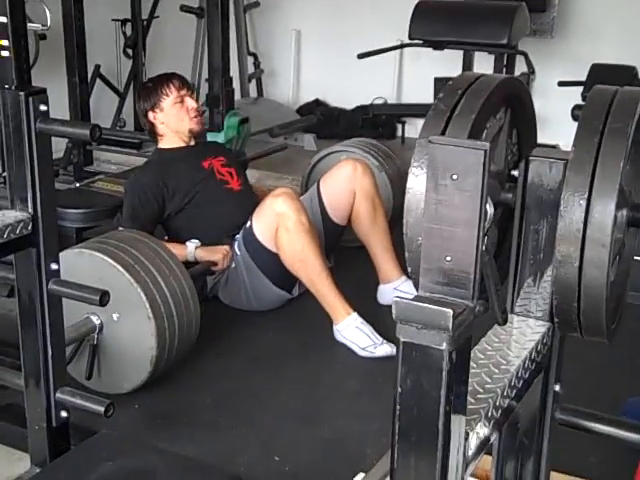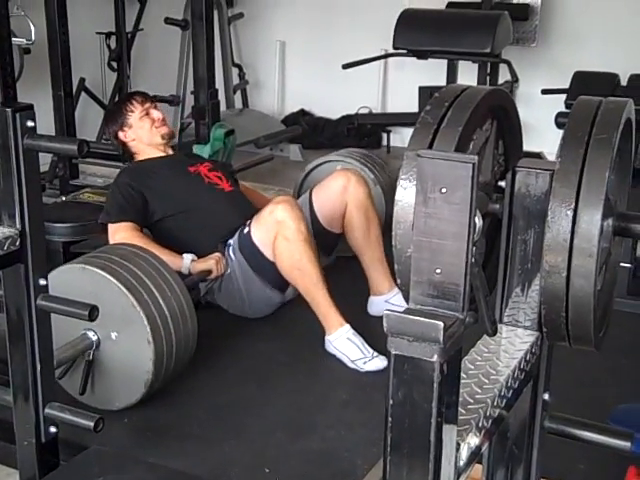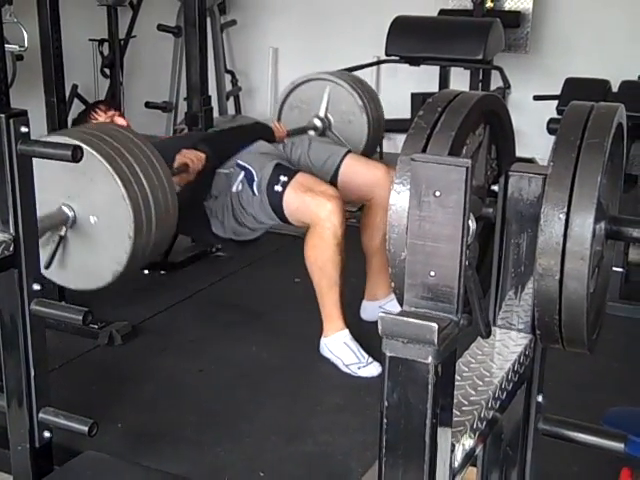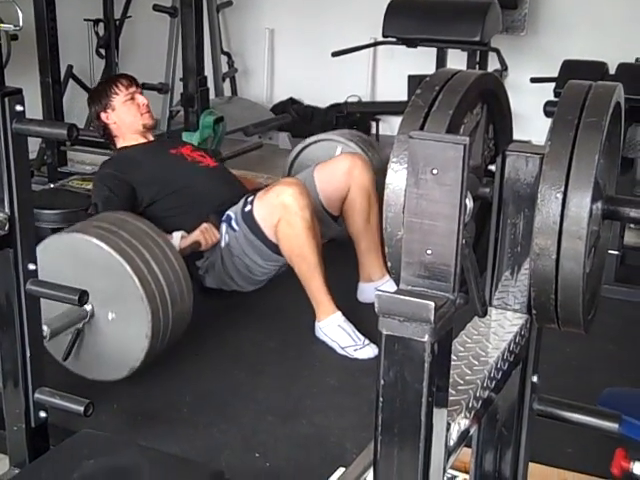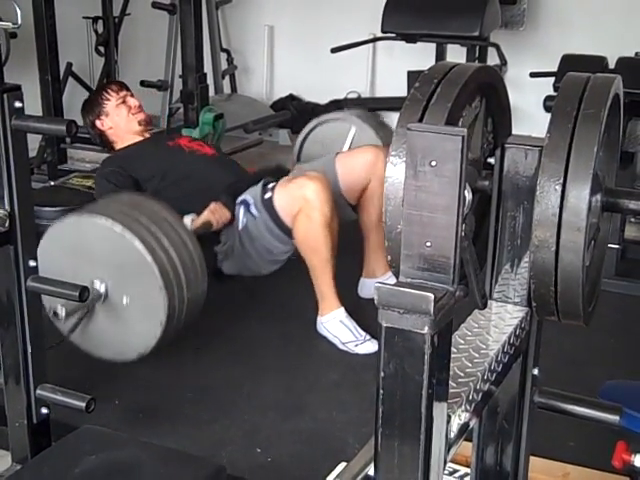
dt=1s
person 1, frame 1
left shoulder: (217, 151)
right shoulder: (151, 177)
left wrist: (298, 214)
right wrist: (195, 250)
left hip: (285, 248)
right hip: (237, 271)
left knee: (352, 172)
right knee: (282, 202)
left ankle: (393, 284)
right ankle: (345, 322)
person 1, frame 2
left shoulder: (196, 161)
right shoulder: (132, 181)
left elbow: (241, 192)
right elbow: (122, 239)
left wrist: (297, 222)
right wrist: (189, 263)
left hip: (276, 251)
right hip: (230, 273)
left knee: (347, 182)
right knee: (282, 212)
left ankle: (385, 295)
right ankle: (338, 332)
person 1, frame 3
left shoulder: (156, 151)
left wrist: (271, 131)
right hip: (233, 177)
left knee: (382, 180)
right knee: (327, 208)
left ankle: (378, 298)
right ankle: (334, 336)
person 1, frame 4
left shoulder: (175, 145)
right shoulder: (115, 173)
left wrist: (271, 188)
right wrist: (179, 240)
left hip: (260, 215)
right hip: (224, 245)
left knee: (352, 166)
right knee: (289, 196)
left ankle: (374, 282)
right ankle: (328, 320)
person 1, frame 5
left shoulder: (174, 140)
right shoulder: (116, 170)
left wrist: (285, 173)
right wrist: (190, 222)
left hip: (263, 193)
right hip: (235, 223)
left knee: (372, 158)
right knee: (312, 189)
left ankle: (376, 276)
right ankle: (331, 315)
